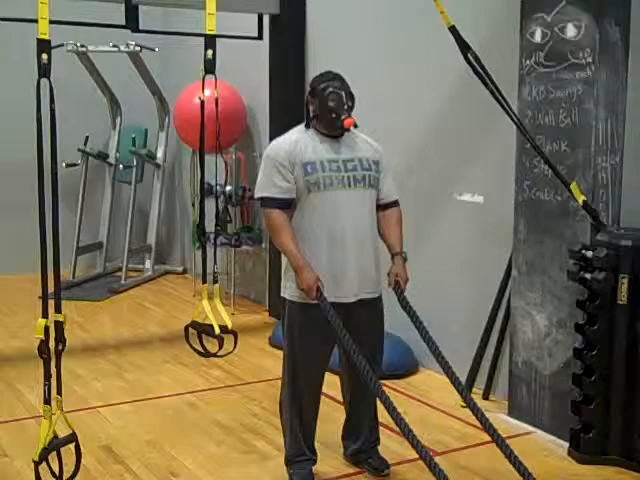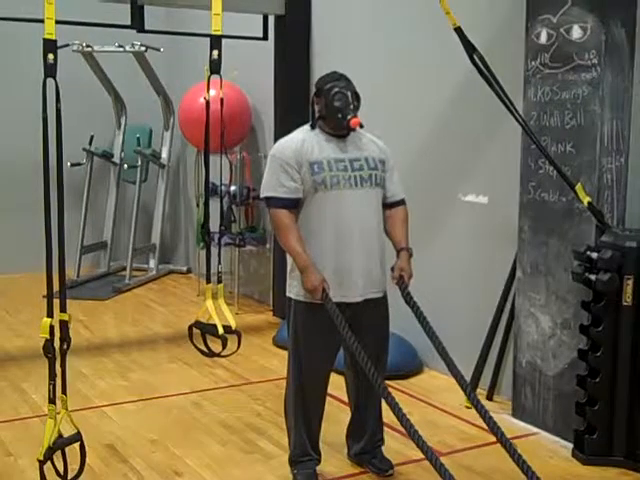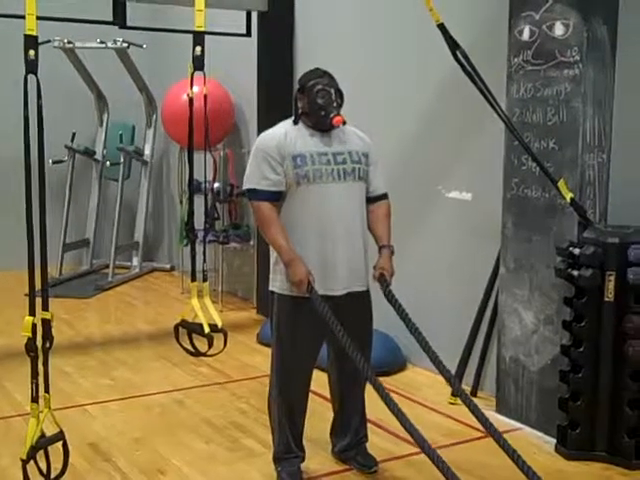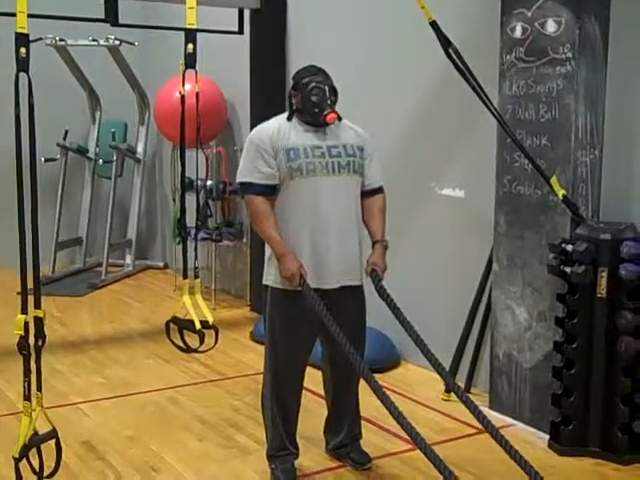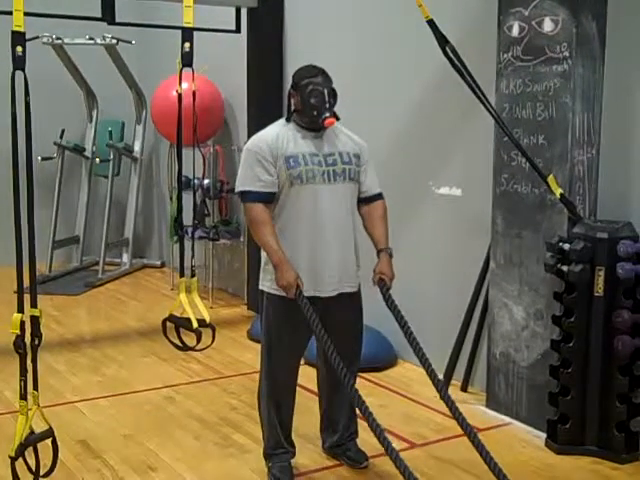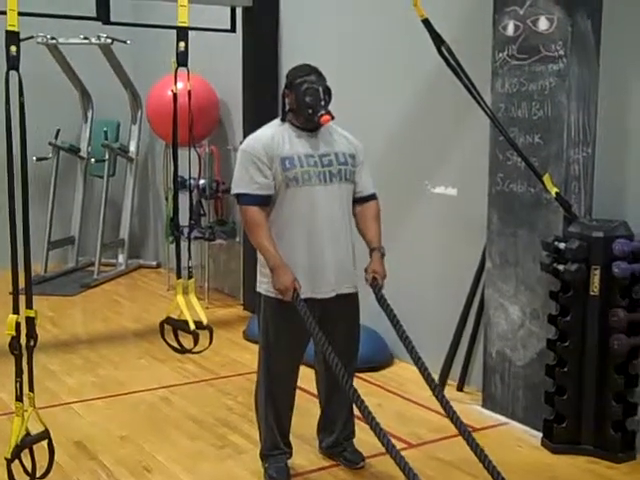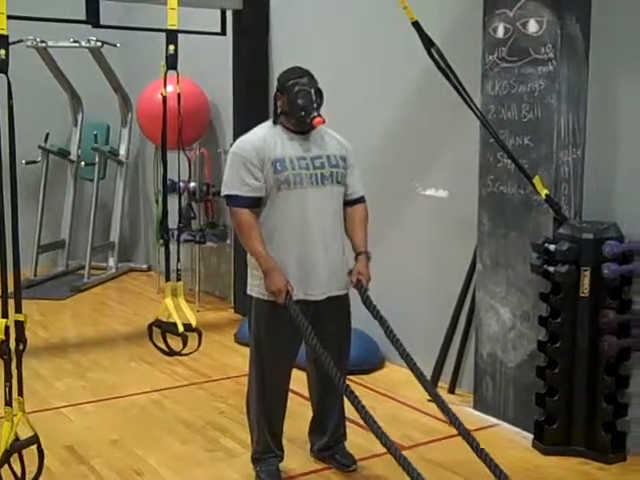
dt=0.7s
person 1, frame 1
left shoulder: (370, 149)
right shoulder: (286, 149)
left elbow: (387, 207)
right elbow: (275, 213)
left wrist: (397, 256)
right wrist: (301, 268)
left hip: (365, 287)
right hip: (311, 289)
left knee: (365, 372)
right knee: (303, 377)
left ankle: (362, 446)
person 1, frame 2
left shoulder: (376, 149)
right shoulder: (292, 149)
left elbow: (394, 205)
right elbow: (281, 214)
left wrist: (403, 251)
right wrist: (306, 268)
left hip: (370, 287)
right hip: (316, 289)
left knee: (369, 373)
right knee: (308, 377)
left ankle: (366, 447)
person 1, frame 3
left shoulder: (359, 142)
right shoulder: (275, 142)
left elbow: (377, 200)
right elbow: (263, 206)
left wrist: (385, 249)
right wrist: (291, 261)
left hip: (353, 281)
right hip: (299, 284)
left knee: (352, 368)
right knee: (292, 373)
left ankle: (350, 443)
person 1, frame 4
left shoulder: (356, 137)
right shoulder: (268, 136)
left elbow: (372, 194)
right elbow: (256, 199)
left wrist: (379, 243)
right wrist: (284, 254)
left hip: (347, 275)
right hip: (292, 278)
left knee: (346, 364)
right knee: (285, 369)
left ankle: (344, 440)
person 1, frame 5
left shoulder: (353, 144)
right shoulder: (267, 144)
left elbow: (371, 202)
right elbow: (256, 208)
left wrist: (383, 252)
right wrist: (281, 264)
left hip: (343, 281)
right hip: (289, 283)
left knee: (342, 365)
right knee: (280, 371)
left ankle: (340, 439)
person 1, frame 6
left shoulder: (348, 144)
right shoulder: (262, 144)
left elbow: (365, 201)
right elbow: (252, 211)
left wrist: (376, 251)
right wrist: (277, 267)
left hip: (341, 282)
right hip: (287, 284)
left knee: (340, 367)
right knee: (278, 372)
left ankle: (337, 439)
person 1, frame 7
left shoulder: (338, 146)
right shoulder: (253, 147)
left elbow: (354, 205)
right elbow: (242, 213)
left wrist: (361, 254)
right wrist: (270, 271)
left hip: (333, 284)
right hip: (277, 289)
left knee: (331, 369)
right knee: (270, 375)
left ankle: (328, 442)
